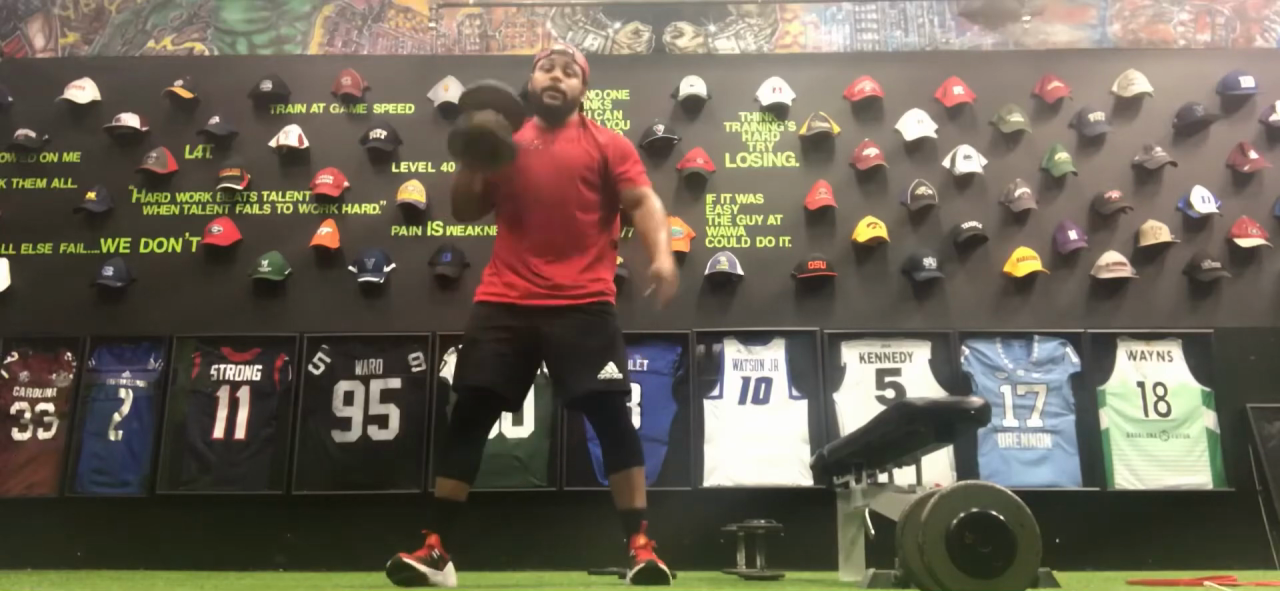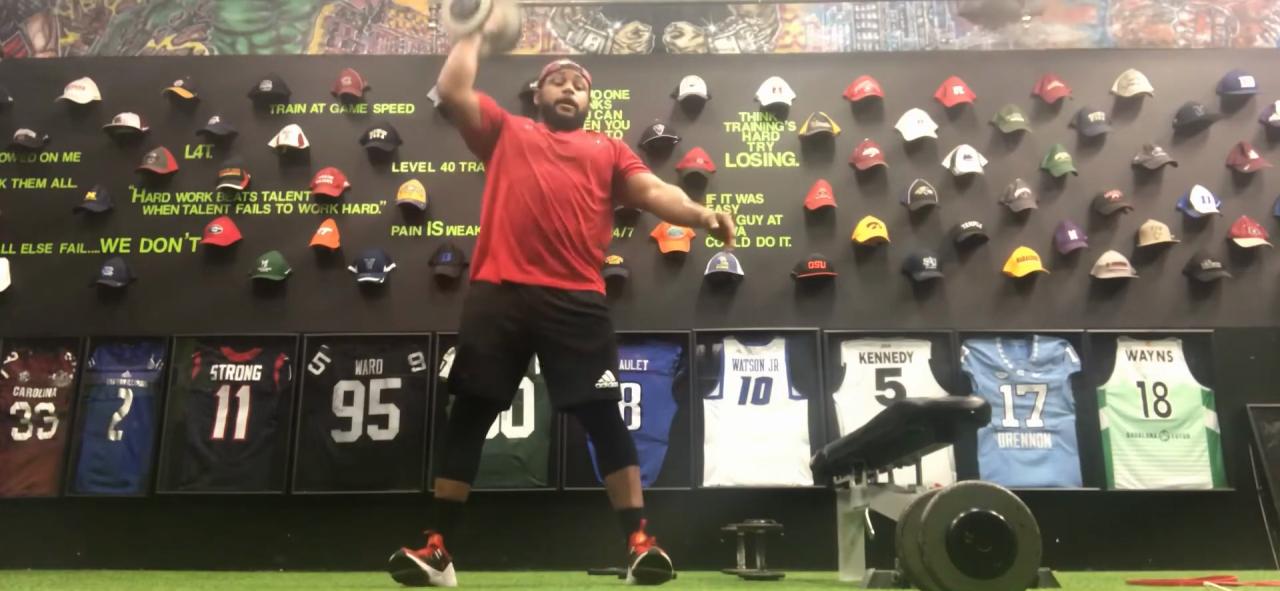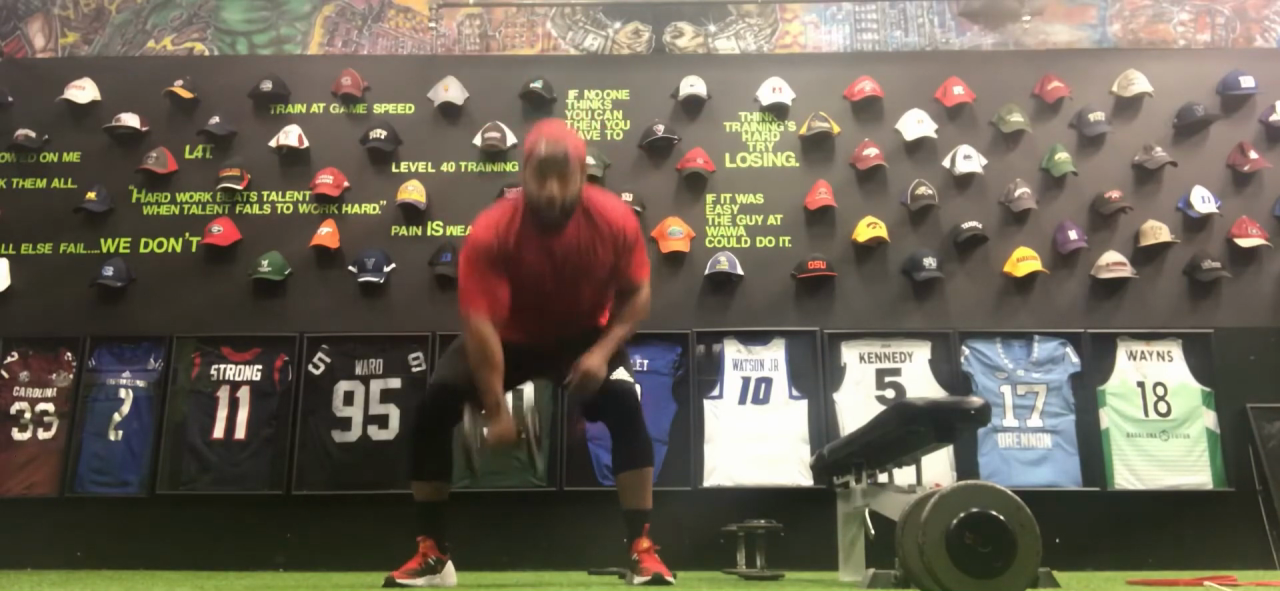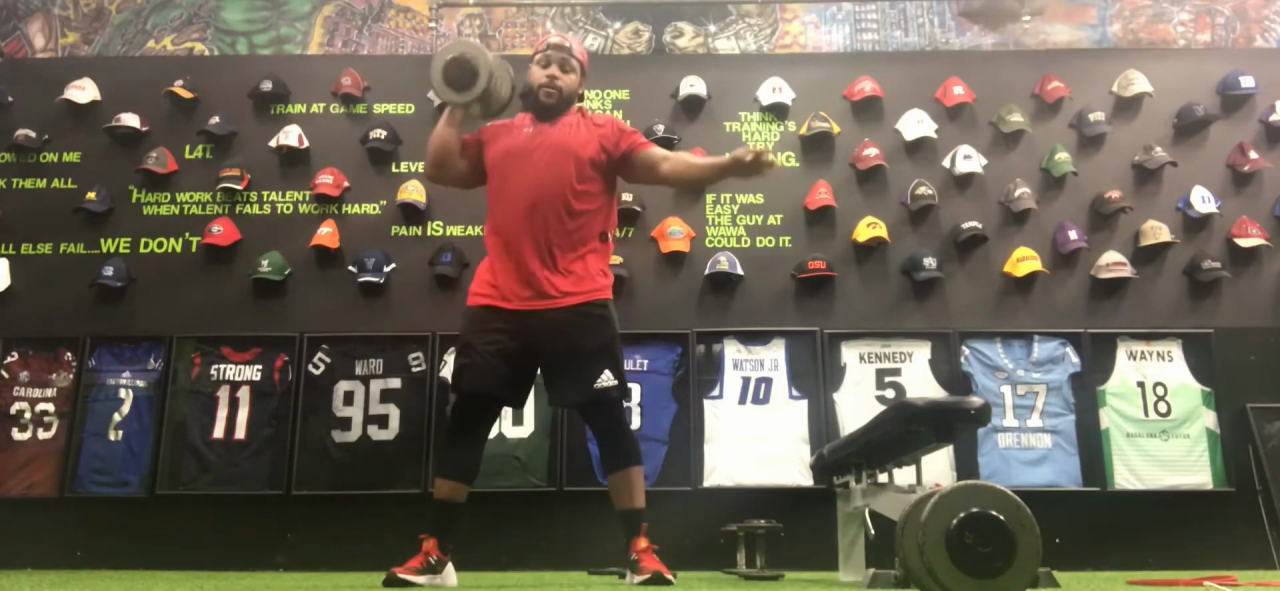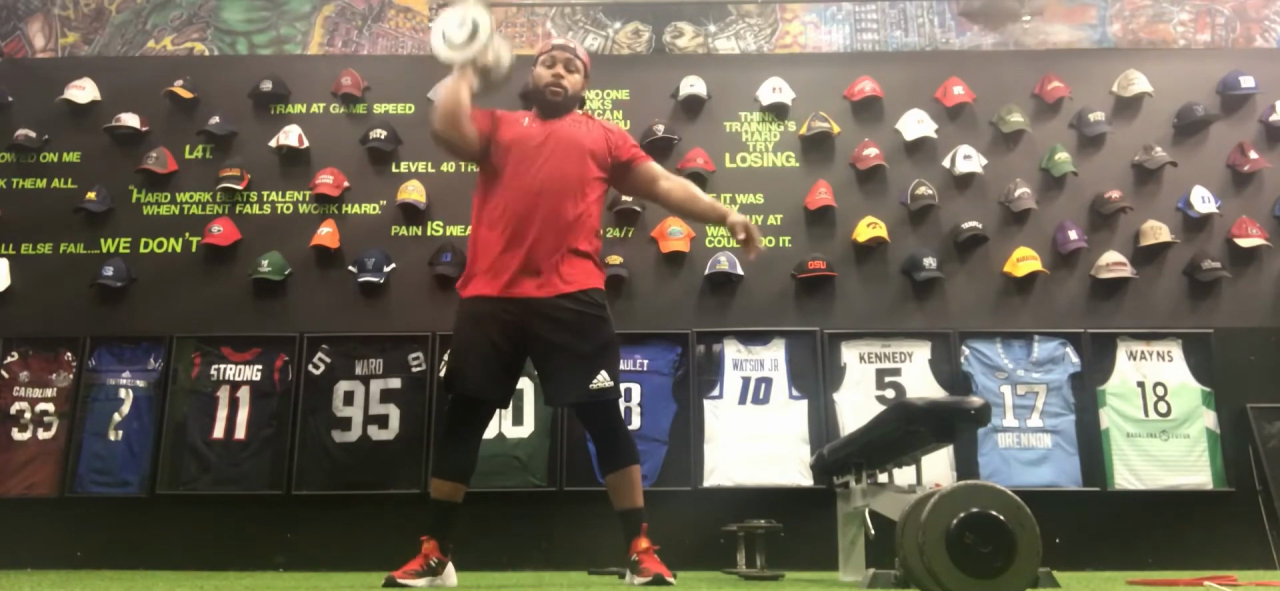
dt=1s
person 1, frame 1
left shoulder: (607, 144)
right shoulder: (504, 142)
left elbow: (643, 203)
right elbow: (464, 210)
left wrist: (661, 253)
left hip: (583, 305)
right hip: (503, 303)
left knee: (612, 413)
right knee: (470, 416)
left ankle: (641, 547)
person 1, frame 2
left shoulder: (608, 150)
right shoulder: (506, 129)
left elbow: (653, 192)
right elbow: (451, 91)
left wrist: (705, 215)
right wrist: (471, 37)
left hip: (575, 299)
right hip: (498, 291)
left knee: (603, 415)
right knee: (469, 415)
left ankle: (640, 544)
person 1, frame 3
left shoulder: (616, 221)
right shoulder: (490, 234)
left elbow: (637, 297)
right elbow: (479, 325)
left wrist: (604, 351)
right wrist: (496, 410)
left hip: (582, 339)
right hip: (509, 339)
left knee: (624, 403)
right knee: (435, 407)
left ankle: (642, 551)
person 1, frame 4
left shoulder: (603, 131)
right shoulder: (496, 133)
left elbow: (665, 164)
right elbow: (440, 168)
left wrist: (731, 164)
right wrist: (455, 106)
left hip: (578, 303)
right hip: (497, 304)
left knee: (609, 418)
right knee: (468, 419)
person 1, frame 5
left shoulder: (604, 135)
right shoulder: (498, 124)
left elbow: (662, 183)
right elbow: (445, 129)
left wrist: (724, 216)
right wrist: (465, 67)
left hip: (571, 297)
right hip: (489, 295)
left knee: (604, 418)
right knee: (463, 419)
